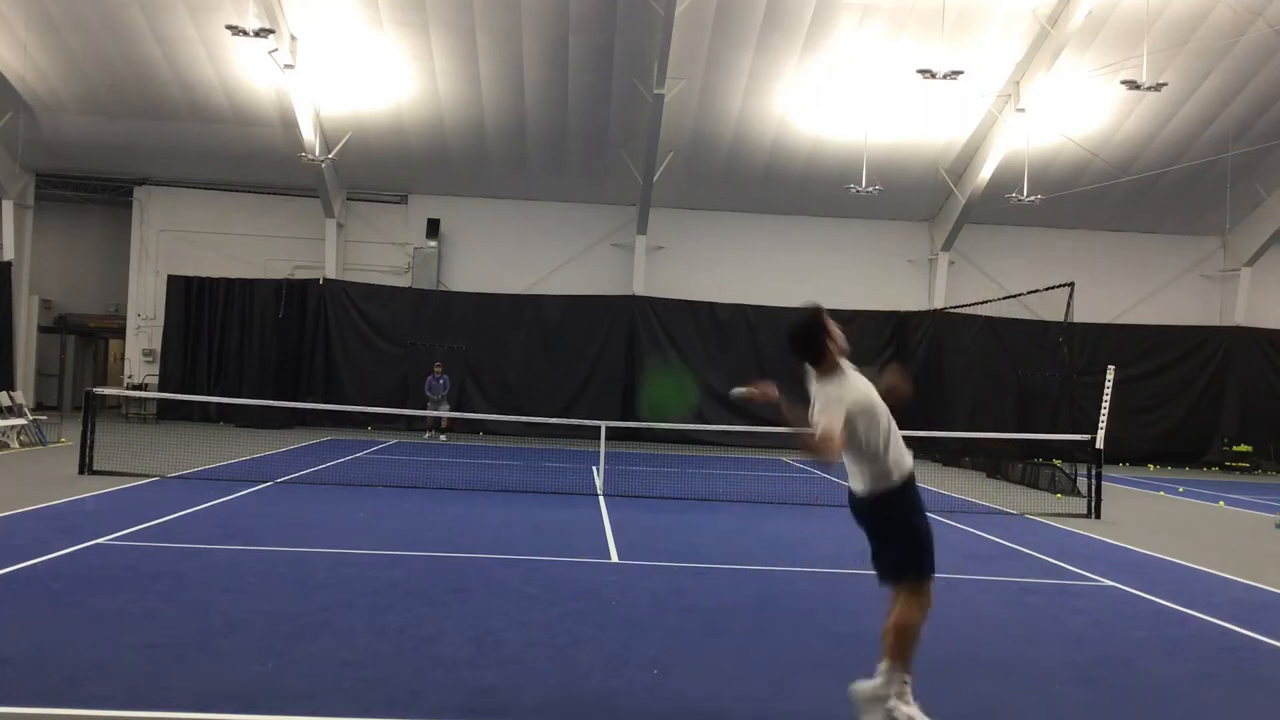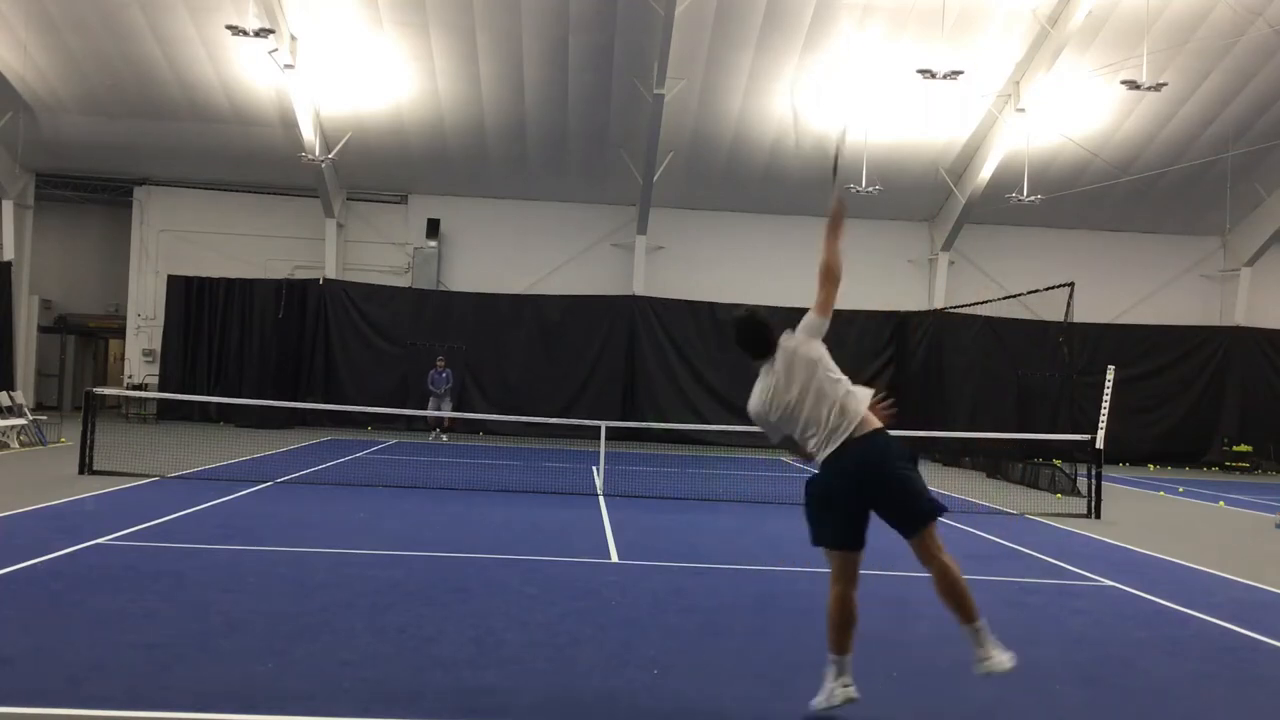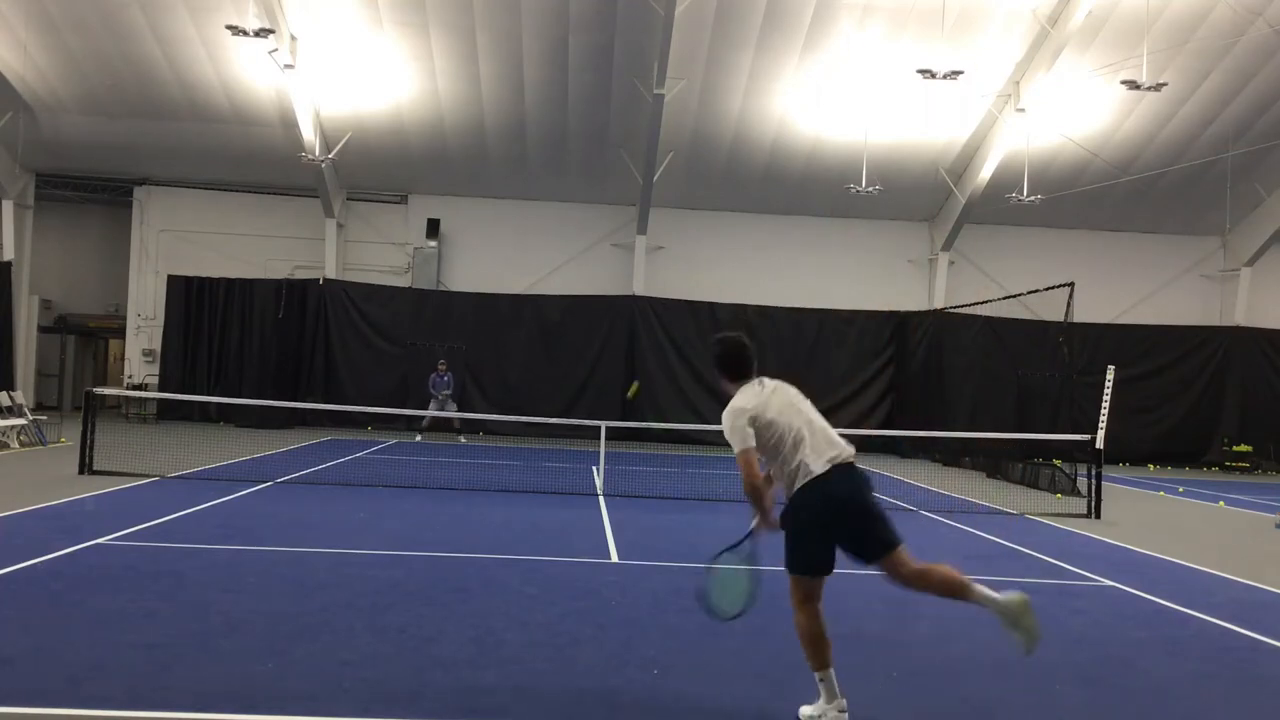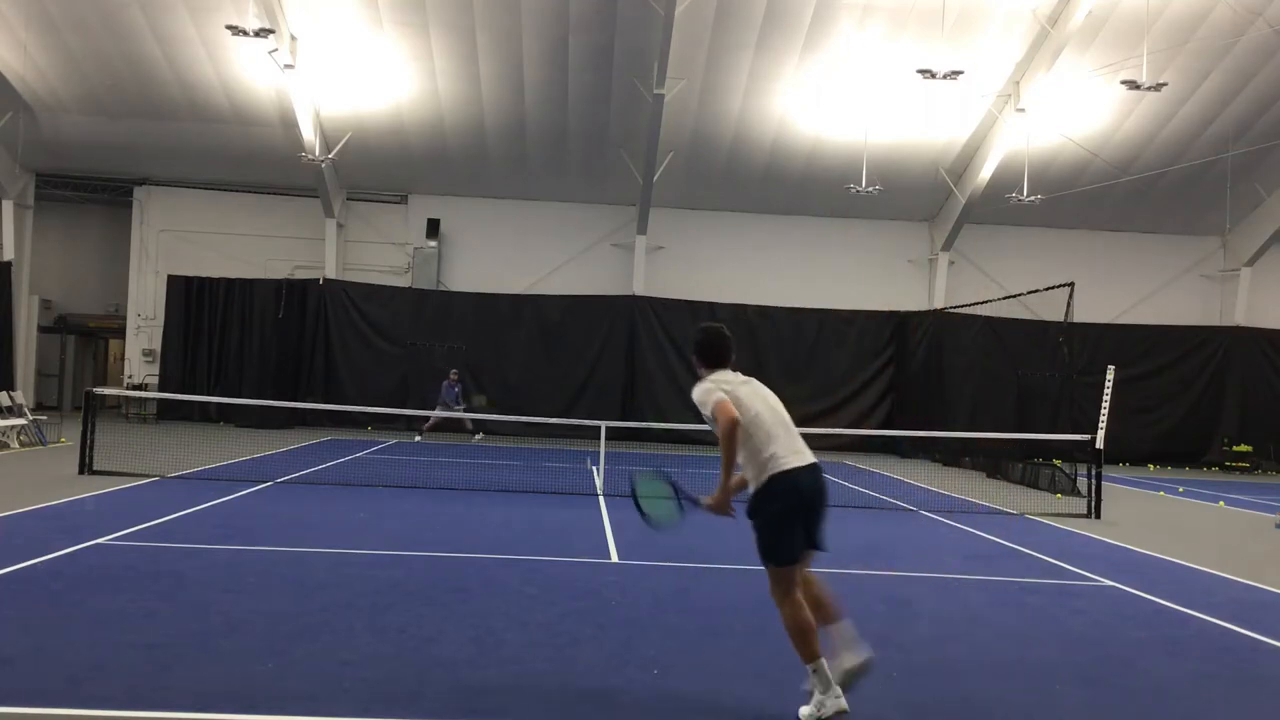
dt=0.2s
person 1, frame 1
left shoulder: (833, 372)
right shoulder: (833, 395)
right elbow: (825, 445)
left wrist: (881, 388)
left hip: (878, 491)
right hip: (890, 495)
left knee: (909, 593)
right knee: (914, 594)
person 1, frame 2
left shoulder: (759, 404)
right shoulder: (796, 346)
right elbow: (829, 279)
right wrist: (834, 223)
left hip: (835, 475)
right hip: (874, 452)
left knee: (842, 581)
right knee: (933, 555)
left ankle: (839, 679)
right ankle: (985, 648)
person 1, frame 3
left shoulder: (735, 414)
right shoulder: (778, 389)
left elbow: (752, 480)
left wrist: (765, 515)
left hip: (809, 500)
right hip: (846, 479)
left knee: (804, 602)
right knee: (906, 572)
right ankle: (999, 602)
person 1, frame 4
left shoulder: (707, 388)
right shoulder: (752, 384)
left elbow: (730, 421)
left wrist: (724, 489)
right wrist: (735, 485)
left hip: (777, 486)
right hip: (809, 475)
left knee: (786, 592)
right knee: (798, 576)
right ankle: (850, 648)
